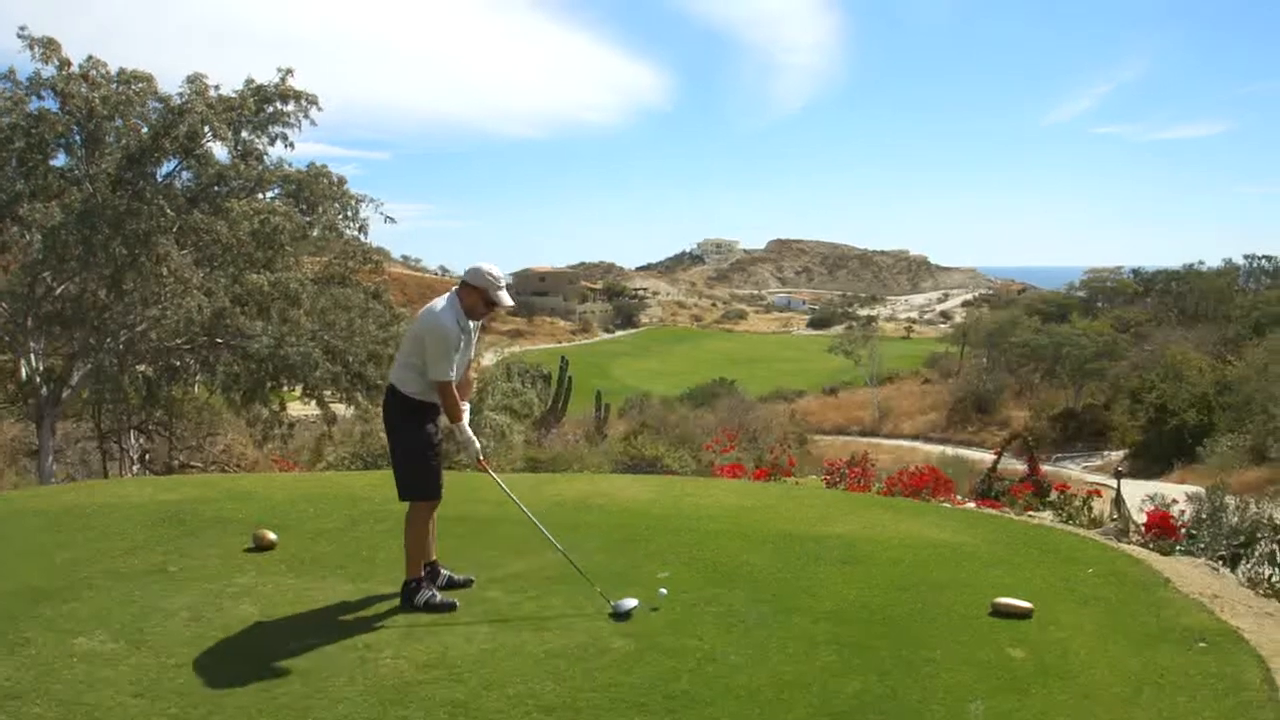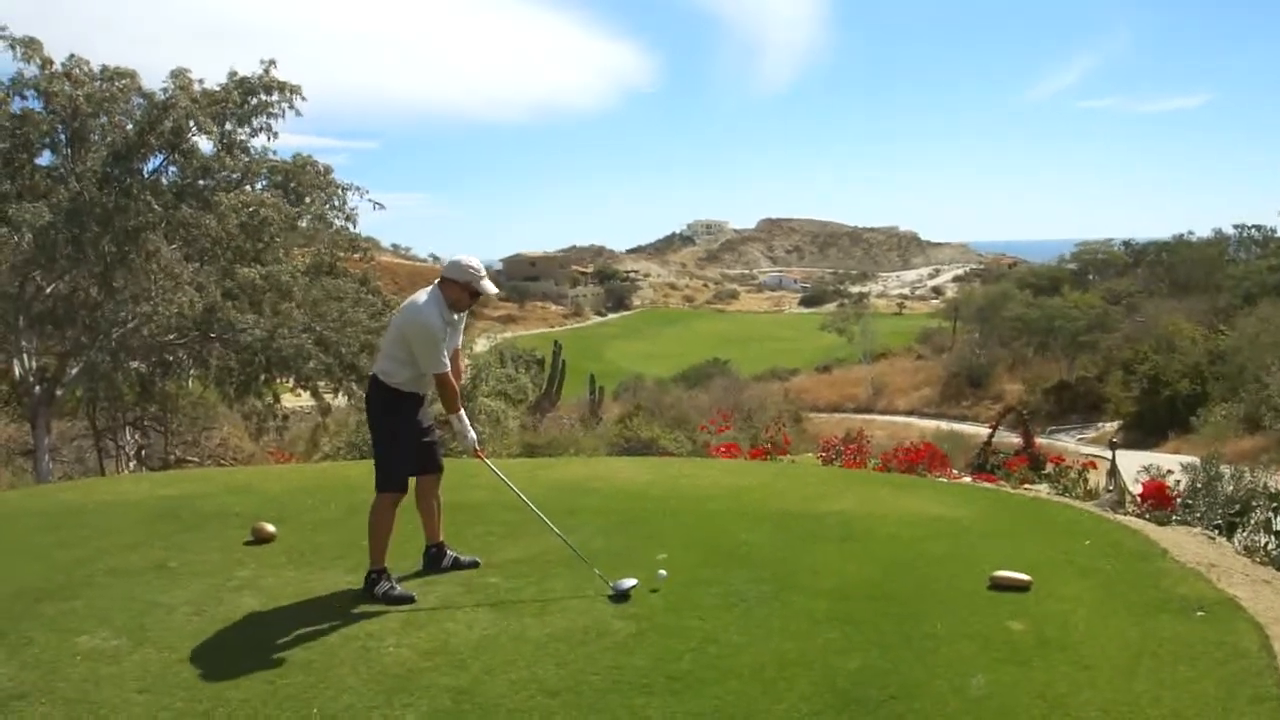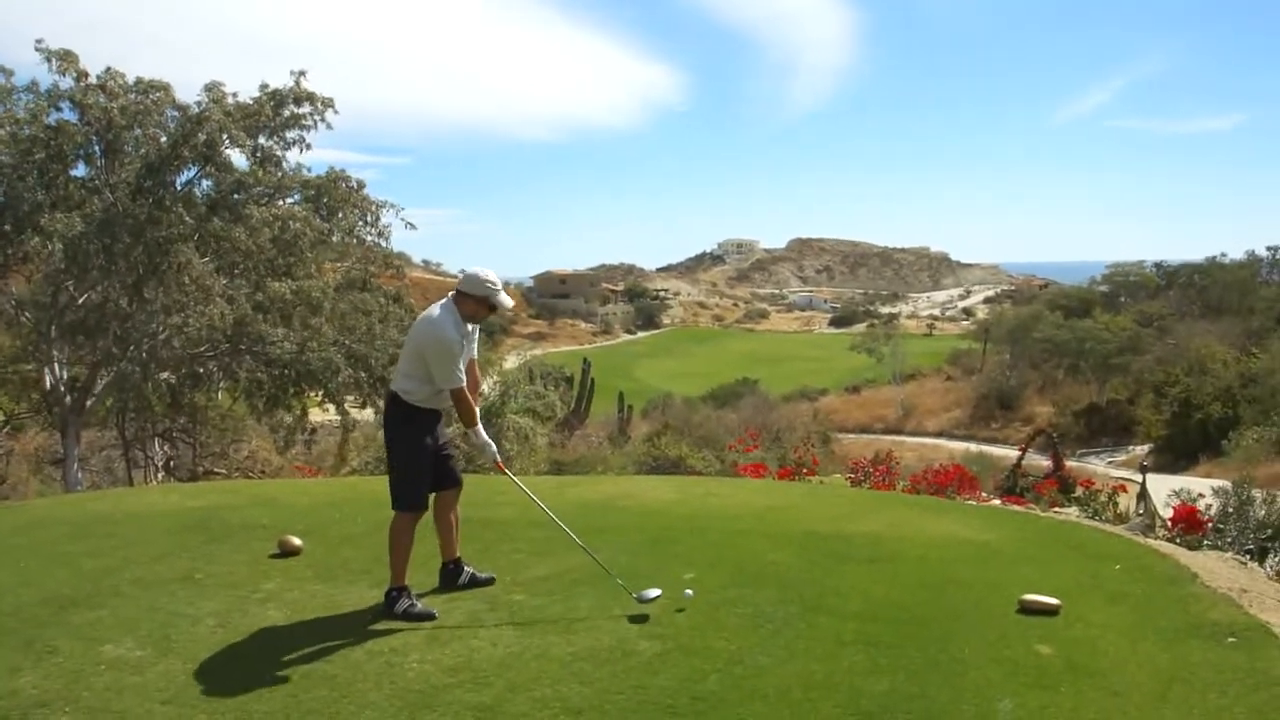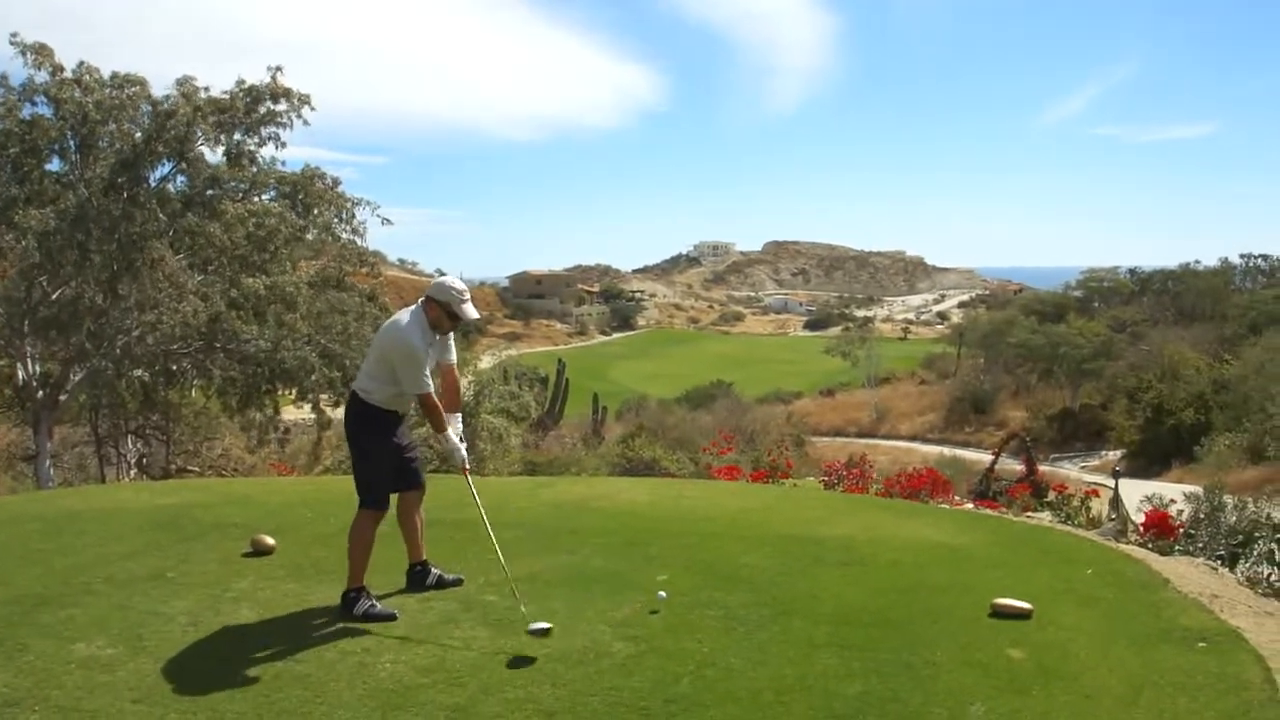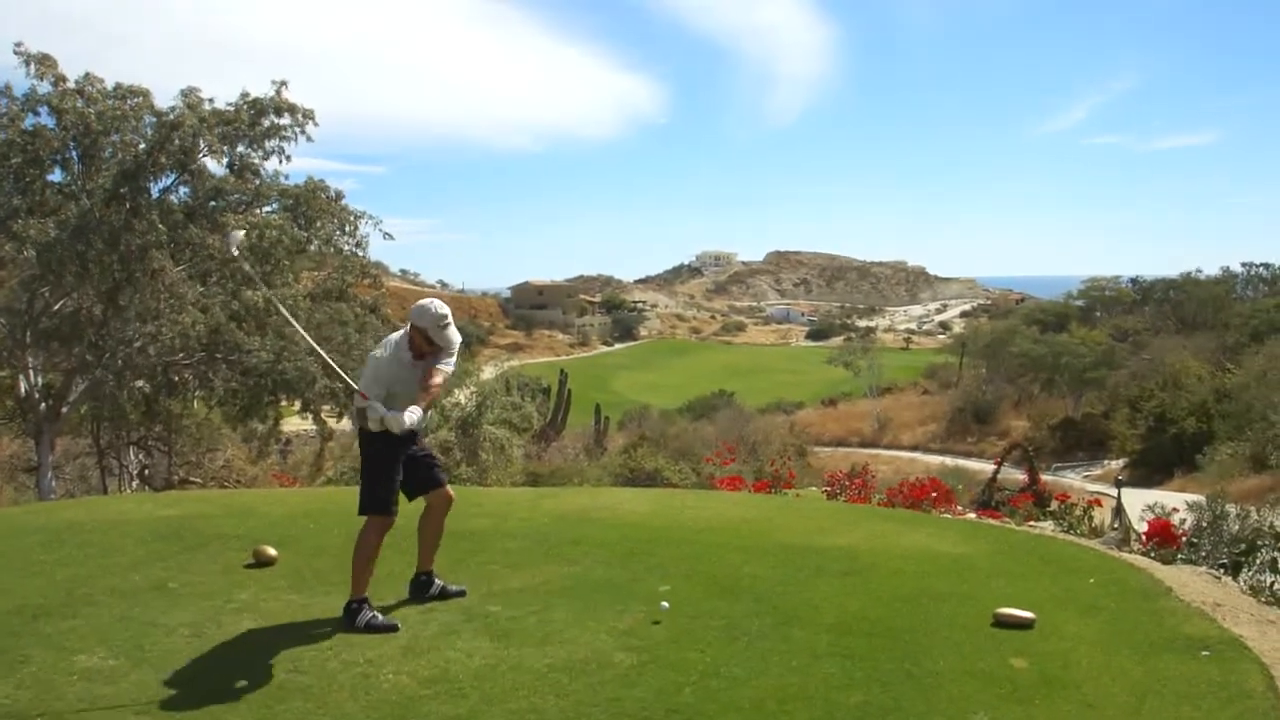
dt=1s
person 1, frame 1
left shoulder: (470, 316)
right shoulder: (442, 323)
left elbow: (465, 369)
right elbow: (446, 387)
left wrist: (464, 412)
right wrist: (465, 434)
left hip: (425, 407)
right hip: (408, 408)
left knee: (428, 494)
right knee: (424, 498)
left ankle: (429, 568)
right ankle: (414, 585)
person 1, frame 2
left shoulder: (455, 308)
right shoulder: (425, 317)
left elbow: (455, 359)
right elbow: (443, 380)
left wrist: (456, 412)
right wrist: (462, 425)
left hip: (414, 397)
right hip: (390, 399)
left knee: (430, 475)
right knee: (392, 489)
left ankle: (436, 551)
right ankle: (376, 575)
person 1, frame 3
left shoulder: (467, 319)
right shoulder: (441, 332)
left elbow: (472, 373)
right elbow: (459, 393)
left wrist: (475, 423)
right wrist: (480, 437)
left hip: (430, 414)
right hip: (408, 416)
left knee: (449, 489)
right knee: (410, 507)
left ankle: (452, 568)
right ankle: (397, 592)
person 1, frame 4
left shoulder: (440, 327)
right shoulder: (408, 338)
left elbow: (449, 378)
right elbow: (427, 400)
left wrist: (456, 427)
right wrist: (451, 441)
left hip: (394, 415)
right hip: (368, 416)
left knee: (412, 491)
right knee: (374, 507)
left ankle: (419, 570)
right ankle: (354, 594)
person 1, frame 5
left shoulder: (448, 344)
right shoulder: (384, 358)
left elbow: (434, 384)
right elbow: (363, 408)
left wrist: (410, 414)
right wrist: (377, 417)
left hip: (409, 434)
right hip: (382, 437)
left knee: (442, 498)
right knee: (381, 516)
left ankle: (424, 580)
right ankle: (357, 603)
